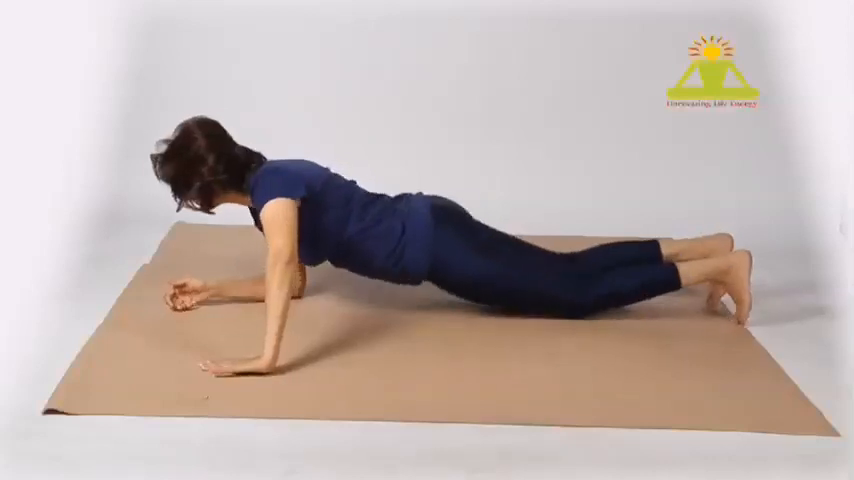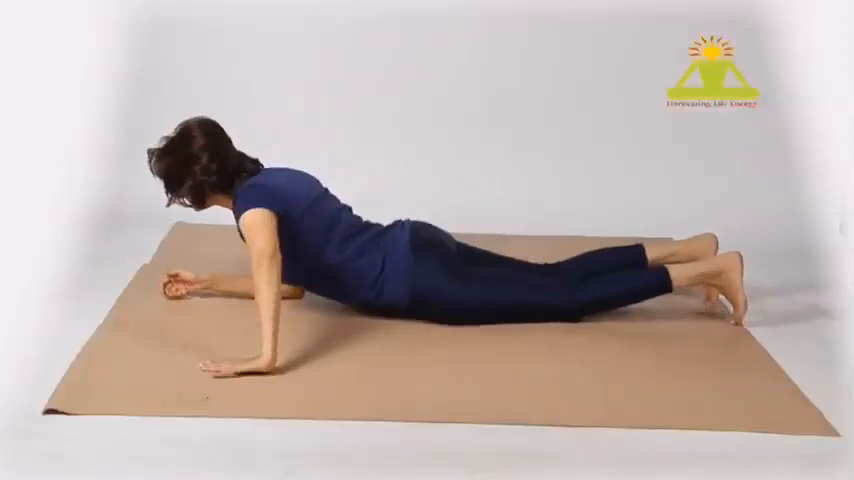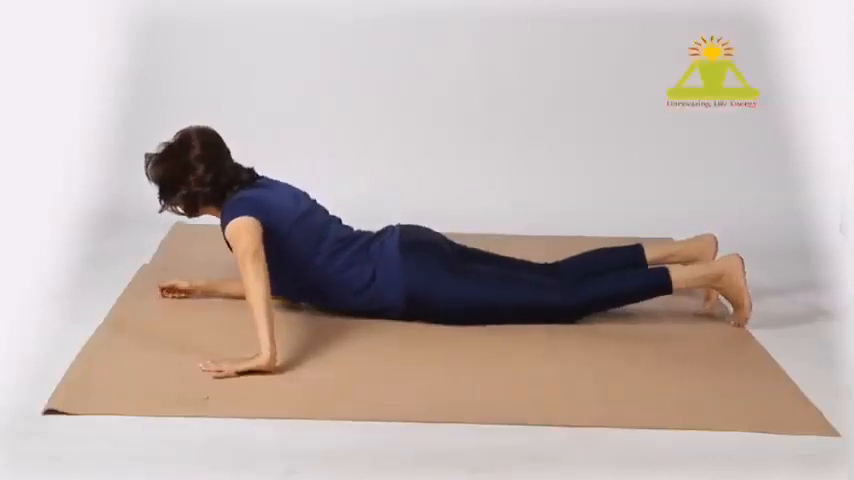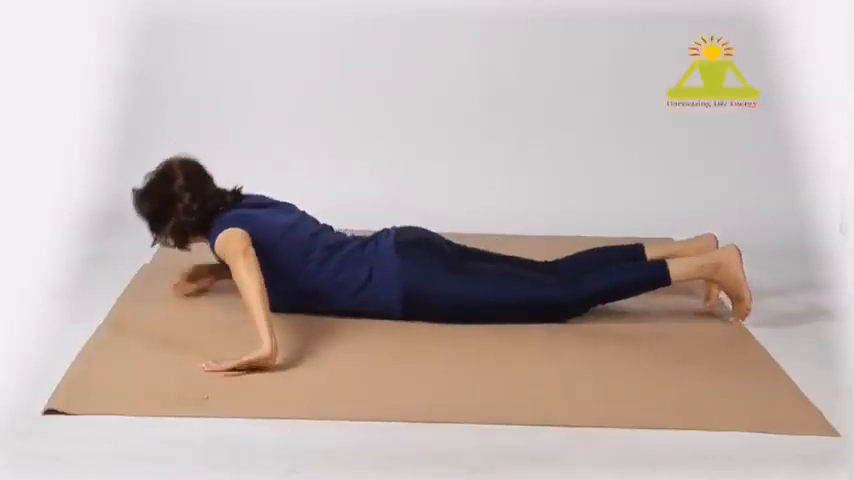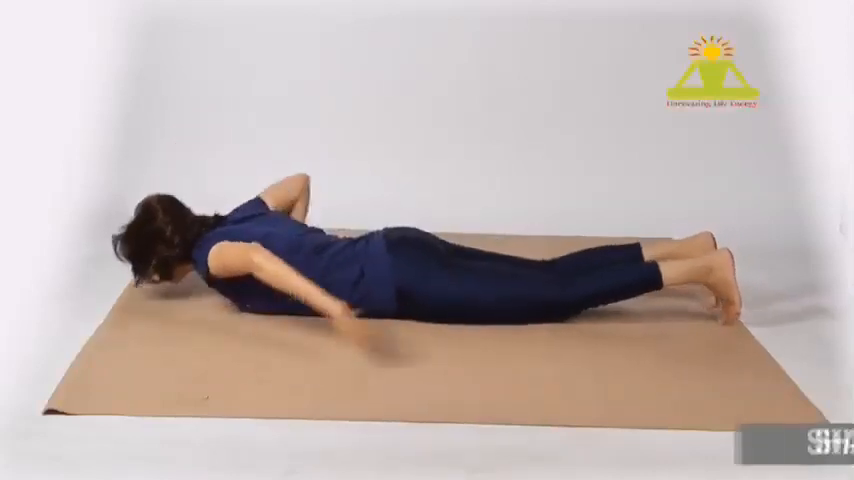
dt=0.3s
person 1, frame 1
left shoulder: (270, 189)
right shoulder: (273, 179)
left elbow: (283, 261)
right elbow: (292, 283)
left wrist: (267, 357)
right wrist: (212, 291)
left hip: (436, 245)
right hip: (430, 227)
left knee: (576, 294)
right knee: (568, 271)
left ankle: (719, 267)
right ankle: (699, 246)
person 1, frame 2
left shoulder: (250, 200)
right shoulder: (274, 179)
left elbow: (266, 262)
right elbow: (290, 284)
left wrist: (266, 356)
right wrist: (205, 284)
left hip: (419, 283)
right hip: (414, 246)
left knee: (566, 299)
right knee: (557, 278)
left ankle: (711, 270)
right ankle: (689, 247)
person 1, frame 3
left shoulder: (236, 214)
right shoulder: (264, 189)
left elbow: (253, 259)
right elbow: (281, 277)
left wrist: (265, 353)
right wrist: (203, 288)
left hip: (412, 285)
right hip: (410, 248)
left knee: (564, 298)
right knee: (555, 277)
left ankle: (712, 272)
right ankle: (689, 248)
person 1, frame 4
left shoulder: (223, 233)
right shoulder: (249, 204)
left elbow: (245, 261)
left wrist: (266, 347)
right wrist: (212, 274)
left hip: (408, 285)
right hip: (406, 249)
left knee: (560, 295)
right knee: (552, 276)
left ankle: (710, 264)
right ankle: (688, 246)
person 1, frame 5
left shoulder: (211, 257)
right shoulder: (234, 222)
left elbow: (256, 257)
right elbow: (296, 181)
left wrist: (330, 308)
left hip: (397, 275)
right hip: (399, 251)
left knee: (552, 295)
right knee: (547, 275)
left ankle: (704, 268)
right ankle: (687, 247)
